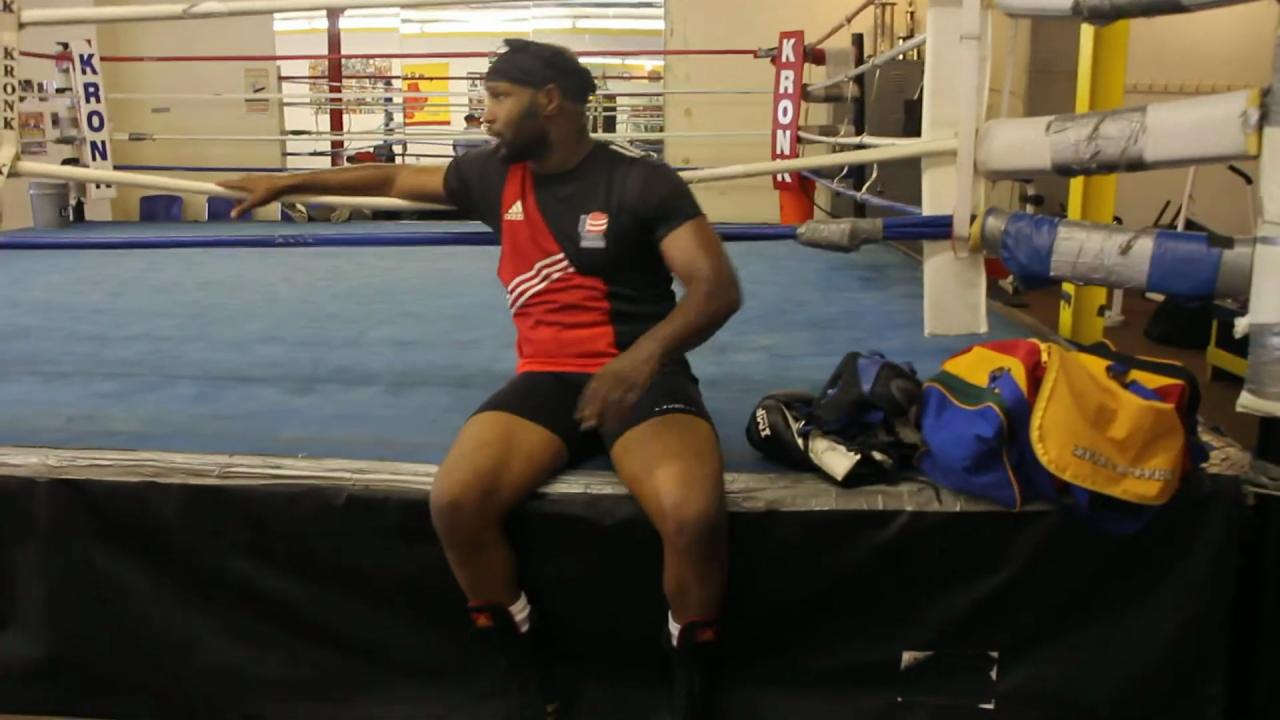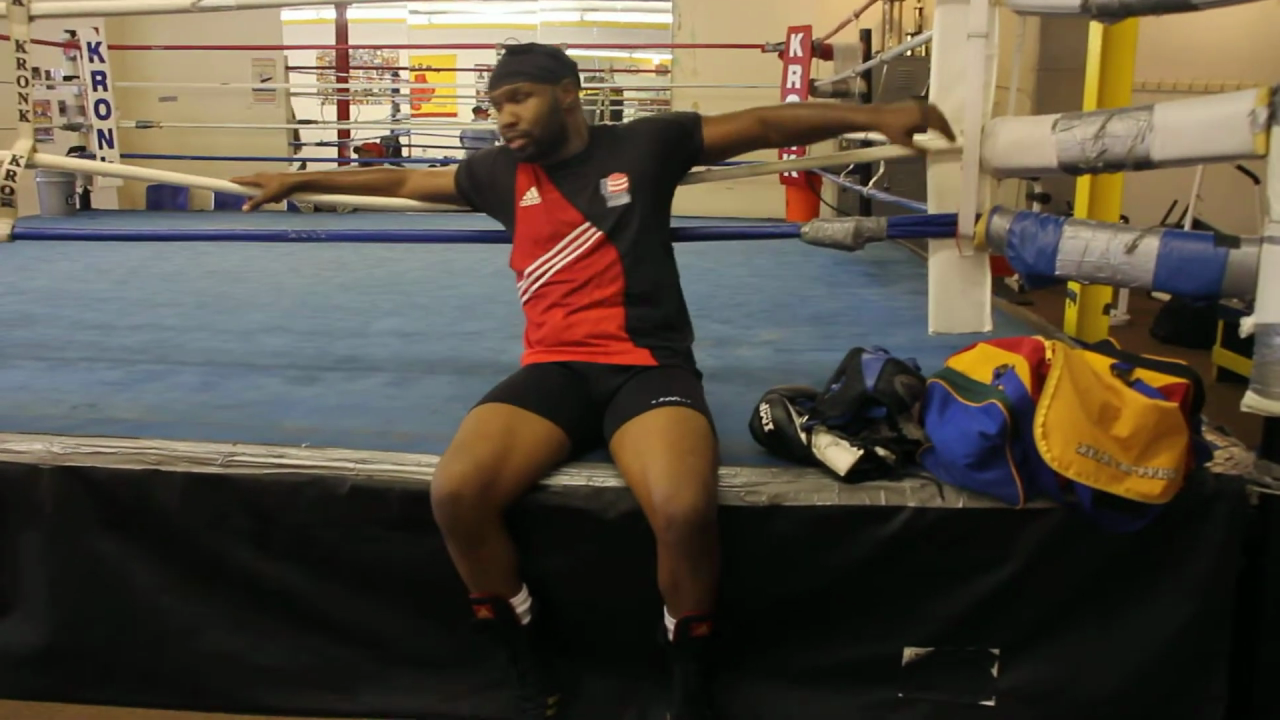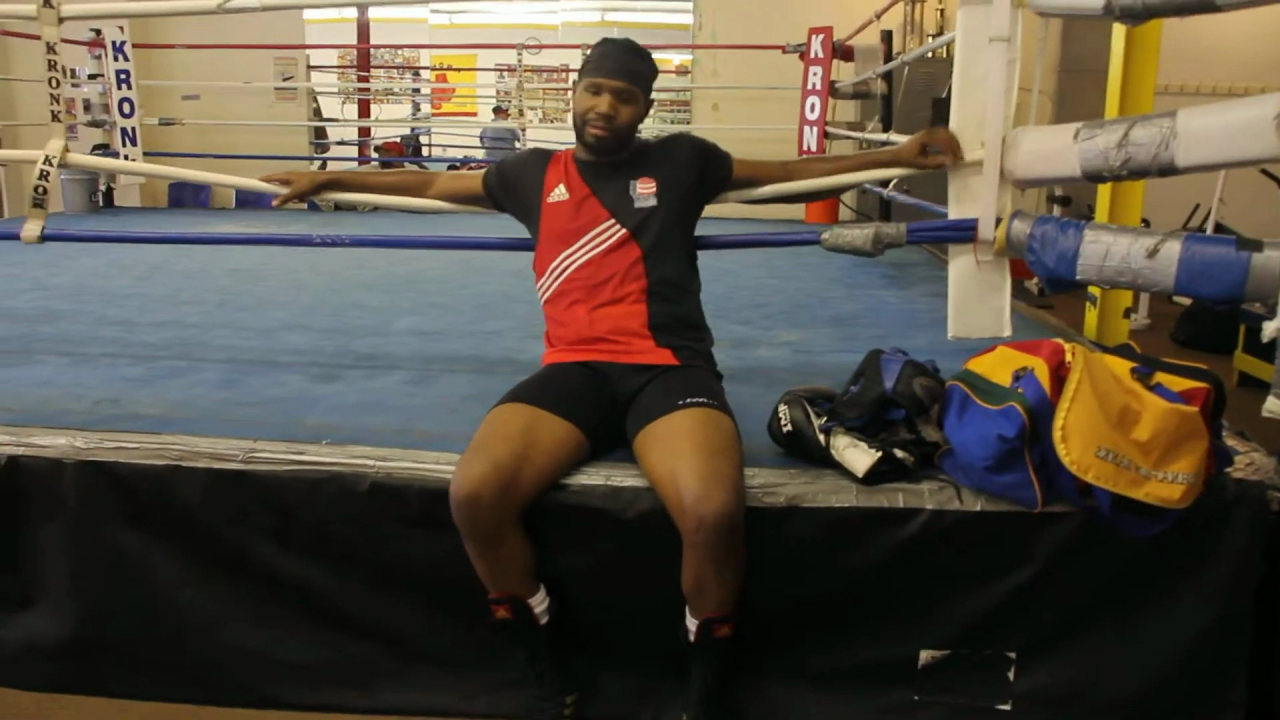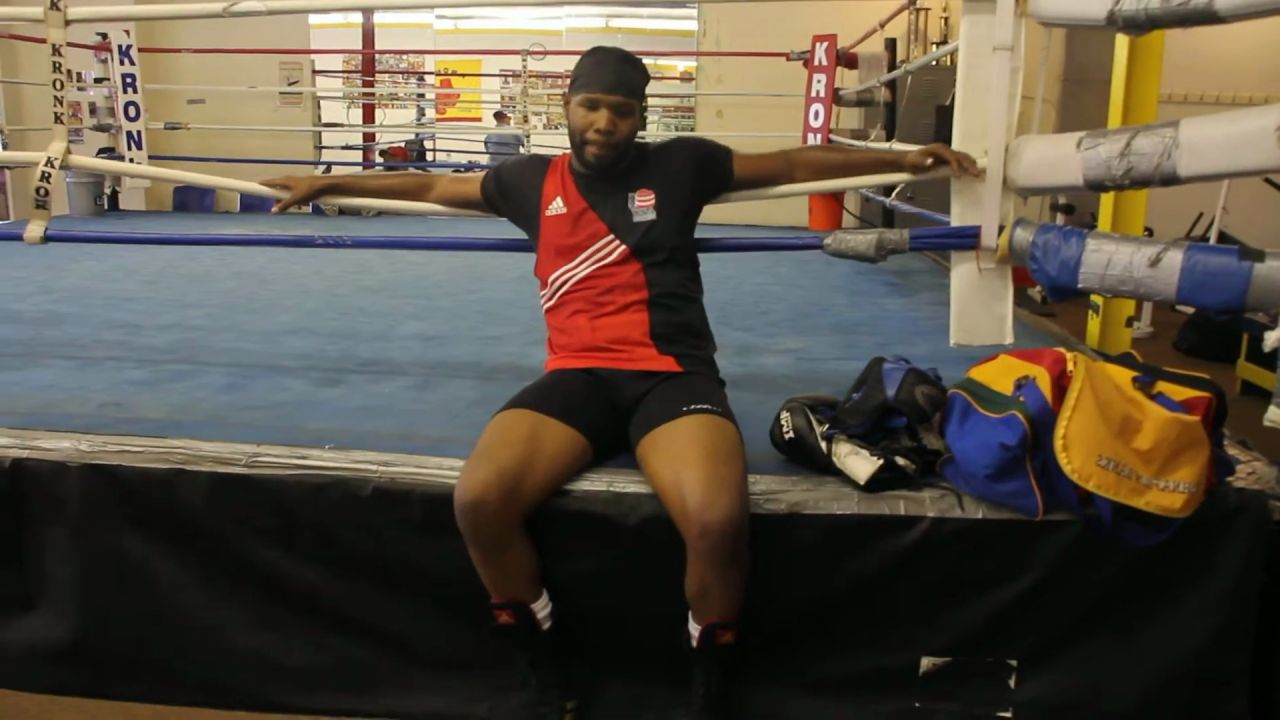
dt=0.5s
person 1, frame 1
left shoulder: (640, 183)
right shoulder: (495, 174)
left elbow: (719, 284)
right elbow: (397, 179)
left wrist: (650, 351)
right wrist: (287, 183)
left hip: (644, 375)
right hip: (546, 376)
left knee: (692, 517)
right knee: (455, 500)
person 1, frame 2
left shoulder: (645, 144)
right shoulder: (501, 170)
left elbow: (762, 124)
right elbow: (405, 182)
left wrist: (873, 116)
right wrist: (298, 180)
left hip: (648, 365)
right hip: (552, 370)
left knee: (682, 512)
right knee: (454, 494)
person 1, frame 3
left shoulder: (681, 160)
right shoulder: (535, 172)
left elbow: (785, 174)
right elbow: (435, 184)
left wrist: (897, 153)
right wrist: (327, 178)
left hip: (670, 369)
right hip: (573, 369)
left knee: (714, 514)
right knee: (473, 494)
person 1, frame 4
left shoulder: (679, 164)
right shoulder: (531, 180)
left elbow: (788, 164)
right elbow: (430, 187)
left wrist: (901, 158)
right wrist: (325, 184)
left hip: (672, 375)
right hip: (576, 377)
left knee: (718, 521)
right knee: (478, 500)
